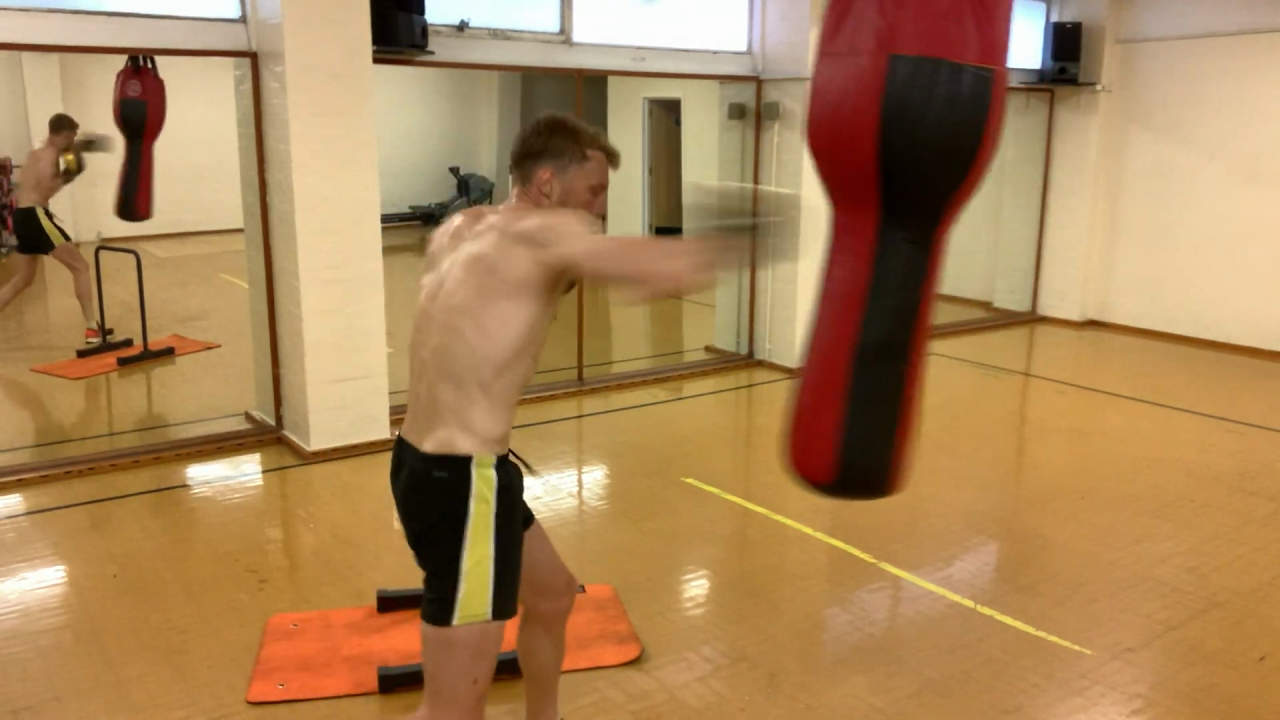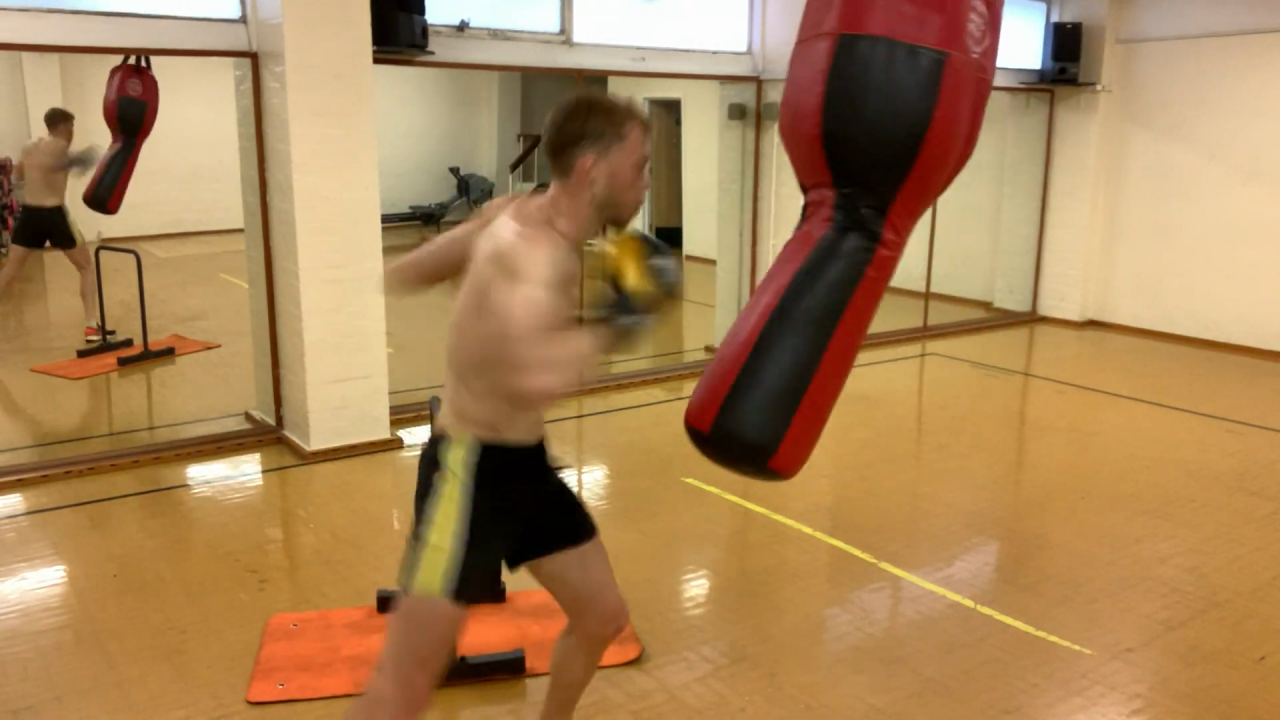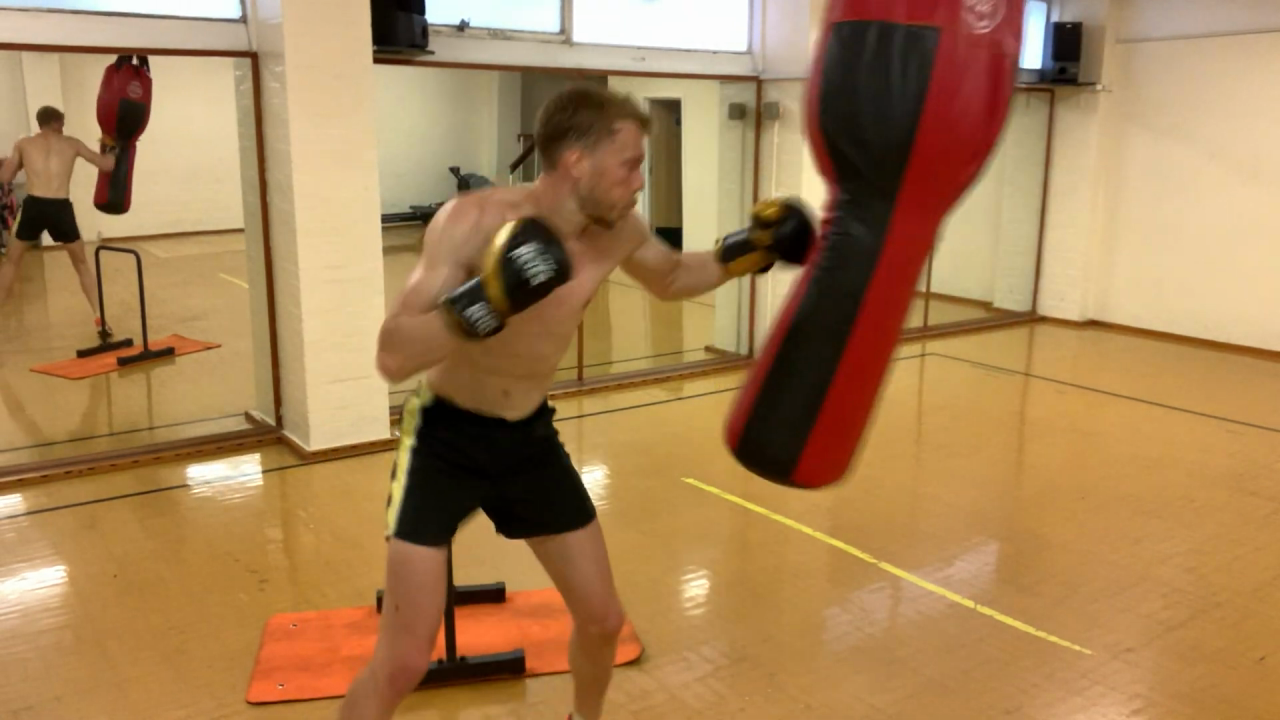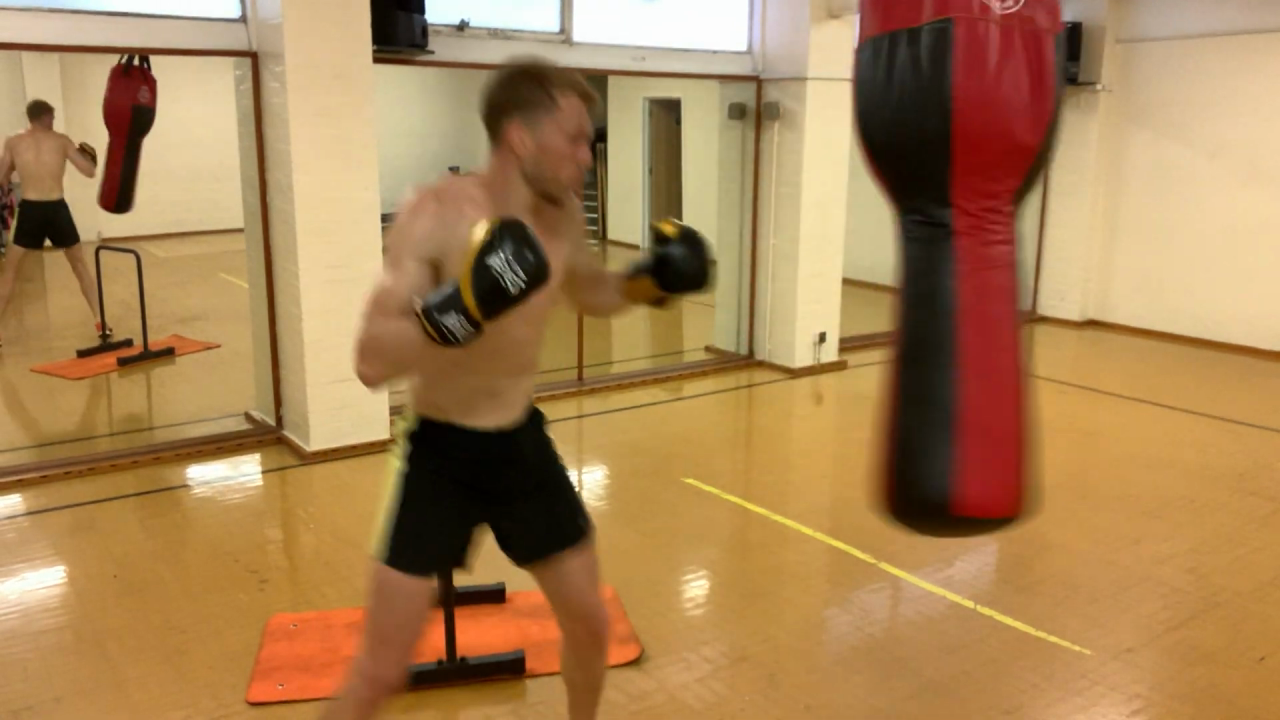
dt=0.2s
person 1, frame 1
left shoulder: (459, 228)
right shoulder: (546, 231)
right elbow: (671, 272)
right wrist: (740, 234)
left hip: (436, 468)
right hip: (461, 484)
left knee: (554, 596)
person 1, frame 2
left shoulder: (518, 218)
right shoulder: (533, 242)
left elbow: (411, 271)
right elbow: (535, 378)
right wrist: (619, 322)
left hip: (523, 463)
right hip: (473, 472)
left knee: (604, 619)
person 1, frame 3
left shoulder: (610, 227)
right shoulder: (470, 219)
left elbow: (672, 279)
right elbow: (392, 358)
left wrist: (752, 247)
right wrist: (489, 296)
left hip: (528, 437)
right hip: (445, 436)
left knee: (603, 618)
right knee: (402, 659)
person 1, frame 4
left shoulder: (560, 213)
right shoulder: (432, 215)
left elbow: (594, 295)
right elbow: (372, 363)
left wrist: (653, 276)
right wrist: (463, 305)
left hip: (523, 446)
right hip: (437, 453)
left knee: (589, 626)
person 2, frame 1
left shoulder: (47, 149)
right shoulder: (49, 152)
right elbow: (44, 188)
right wrist: (66, 175)
left hip: (21, 217)
right hip: (34, 216)
left knee: (22, 279)
right knee: (81, 268)
right ankle: (92, 328)
person 2, frame 2
left shoulder: (31, 146)
right shoulder: (57, 146)
right elbow: (45, 164)
right wrist: (74, 162)
left hip: (28, 214)
right hip: (53, 216)
right knee: (86, 267)
right ankle: (92, 327)
person 2, frame 3
left shoulder: (23, 144)
right shoulder: (71, 144)
right elbow: (108, 165)
right wrist: (112, 151)
left hip: (33, 206)
right hip: (61, 208)
right knee: (82, 263)
right ankle: (99, 319)
person 2, frame 4
right shoulder: (62, 140)
right elbow: (90, 171)
right wrist: (89, 157)
left hip: (29, 209)
right hip: (57, 209)
right knee: (80, 267)
right ankle: (100, 322)
